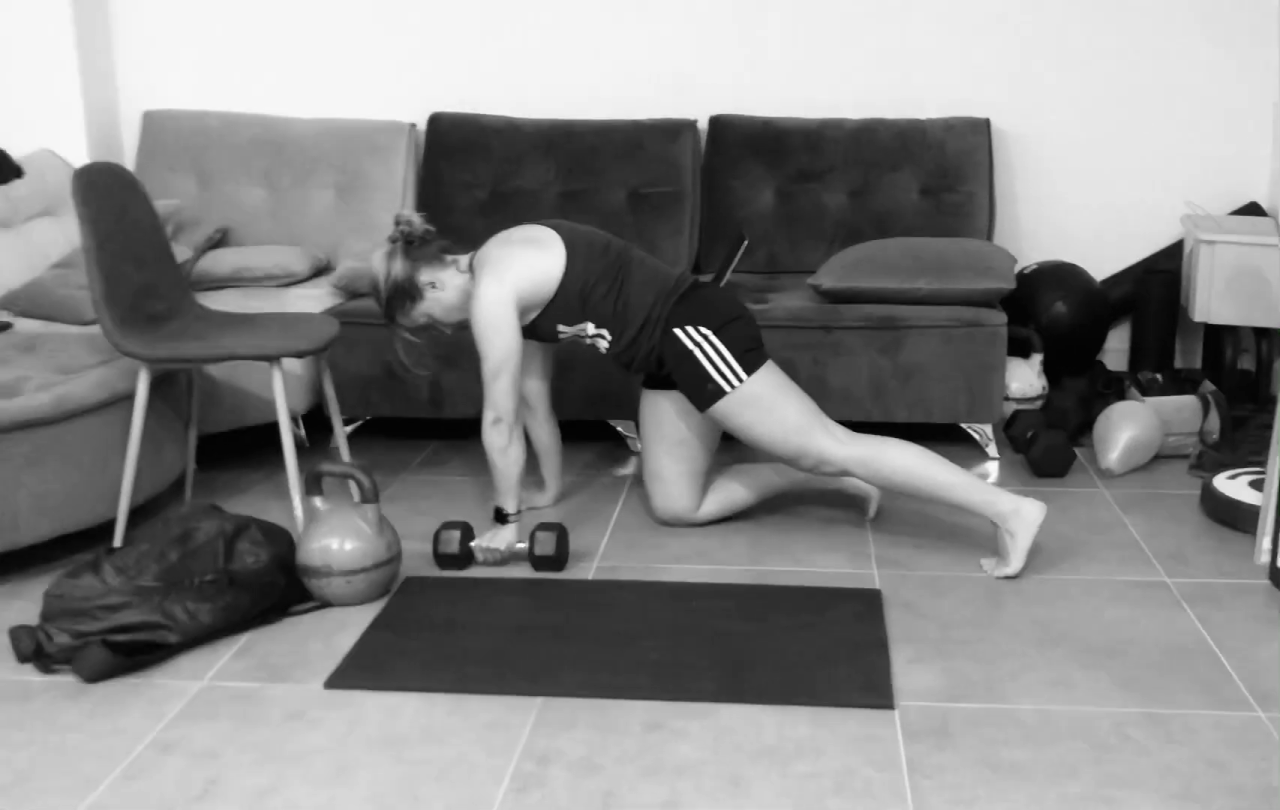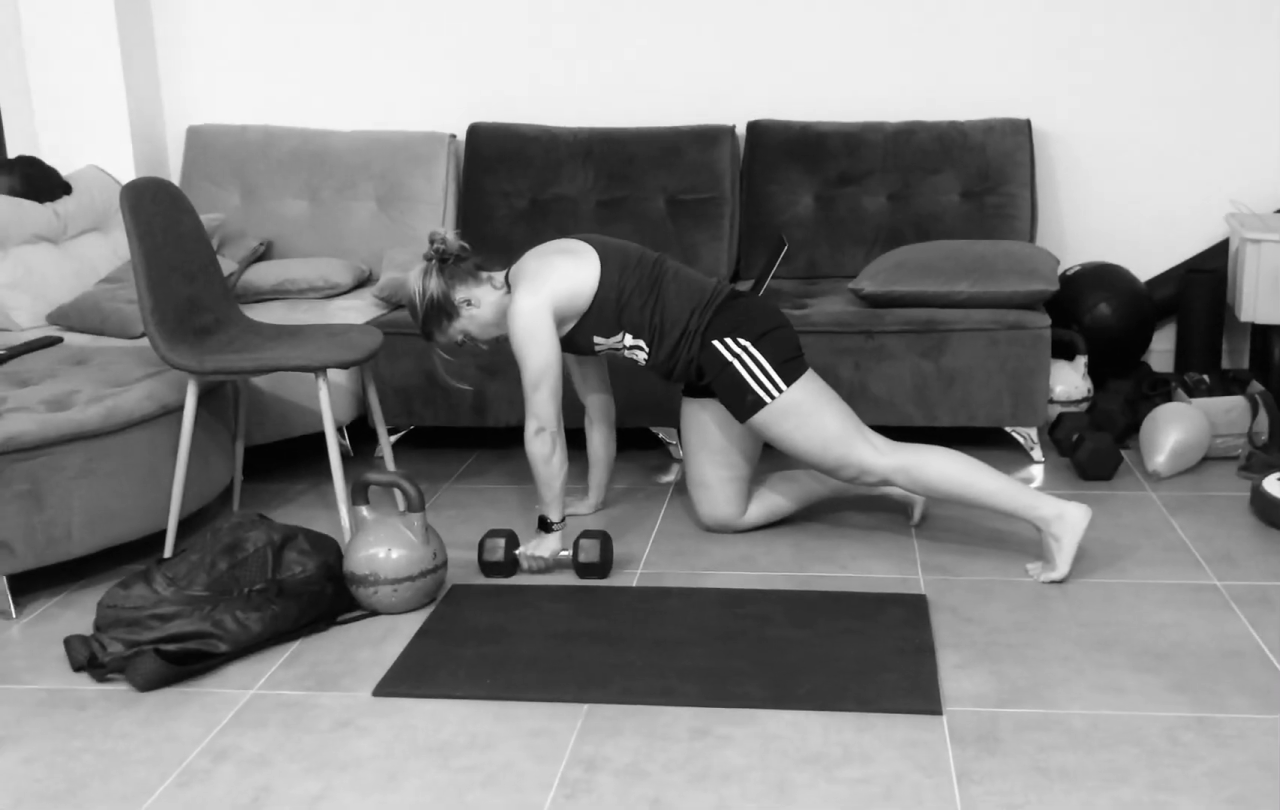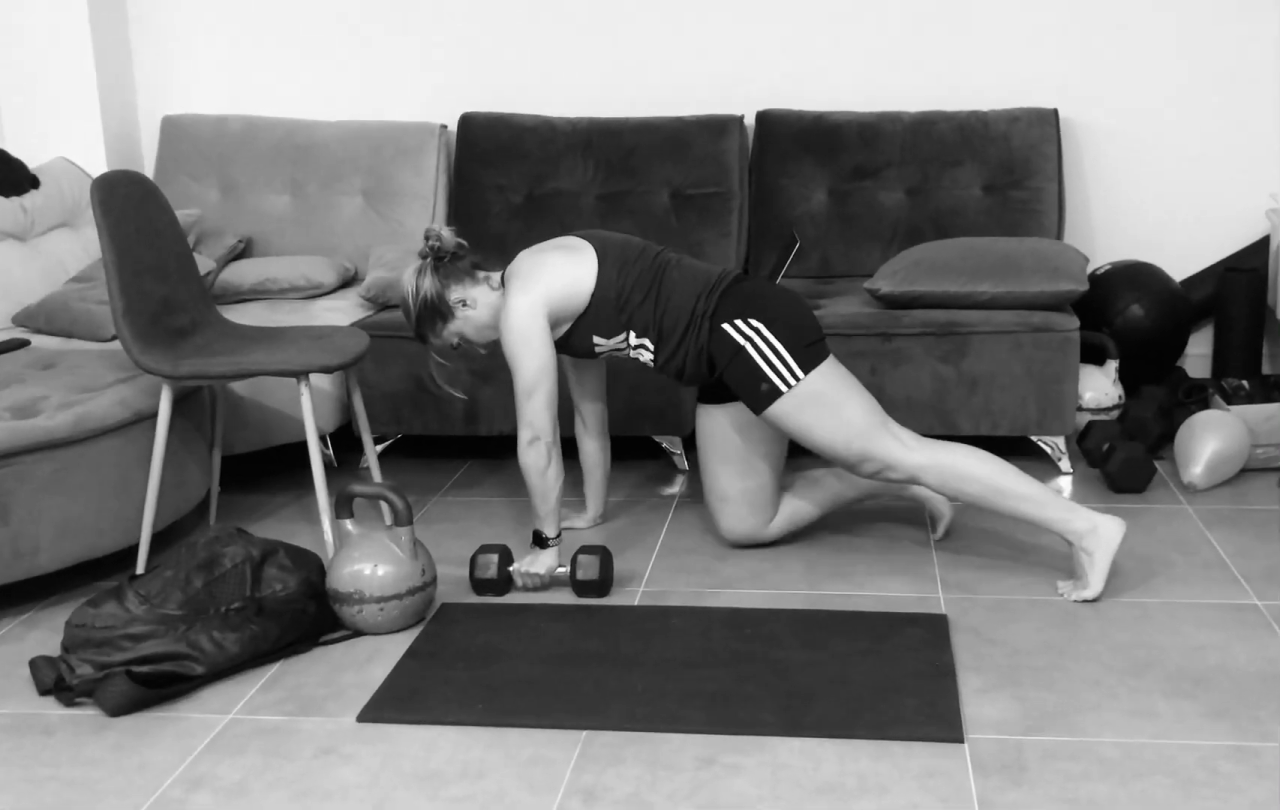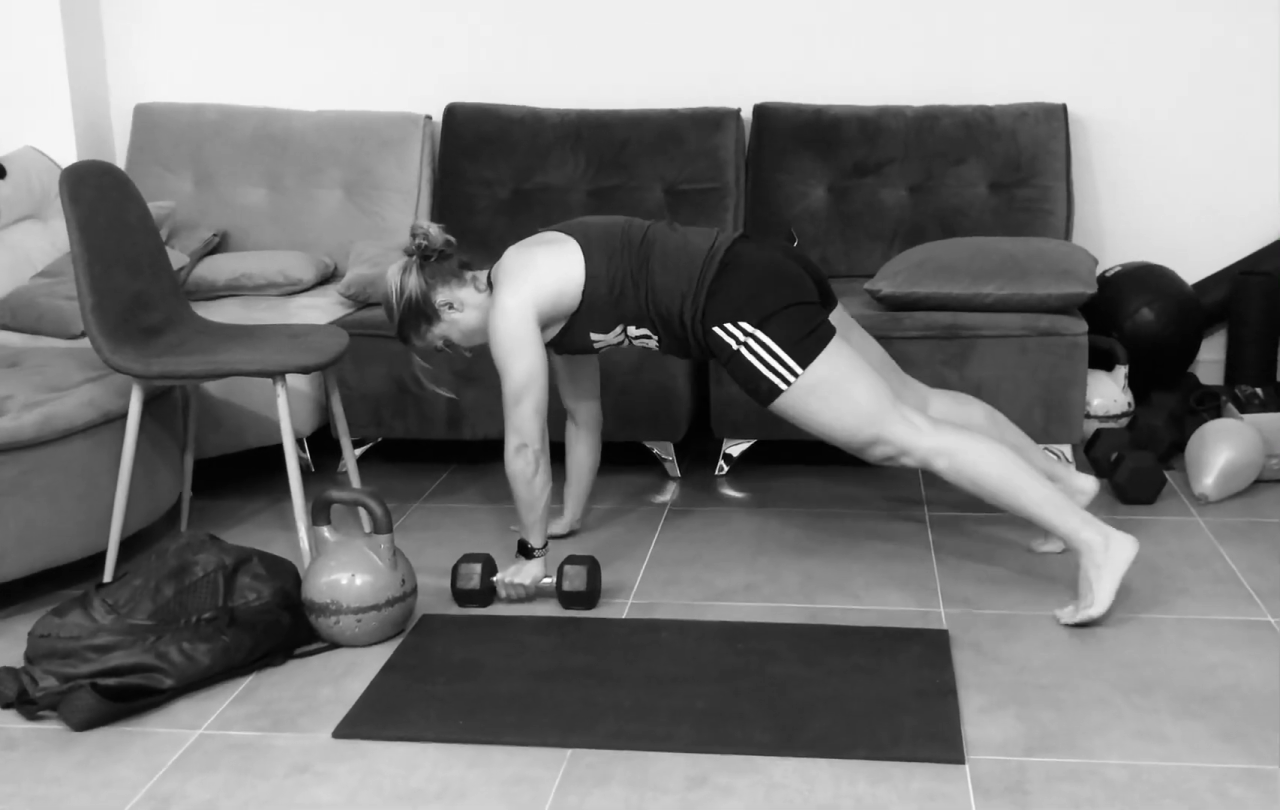
dt=0.7s
person 1, frame 1
left shoulder: (489, 289)
right shoulder: (510, 272)
left elbow: (500, 418)
right elbow: (533, 392)
left wrist: (505, 518)
right wrist: (550, 488)
left hip: (693, 329)
right hip: (674, 346)
left knee: (827, 445)
right knee: (676, 505)
left ankle: (1008, 510)
right ankle: (826, 478)
person 1, frame 2
left shoulder: (526, 301)
right shoulder: (551, 287)
left elbow: (542, 428)
right elbow: (597, 400)
left wrist: (550, 525)
right wrist: (593, 497)
left hip: (733, 340)
right hip: (711, 355)
left knee: (868, 454)
right knee: (722, 513)
left ankle: (1053, 513)
right ankle: (875, 485)
person 1, frame 3
left shoulder: (520, 304)
right shoulder: (552, 294)
left elbow: (537, 437)
right elbow: (589, 408)
left wrist: (544, 540)
right wrist: (591, 511)
left hip: (747, 326)
right hip: (733, 345)
left knee: (891, 450)
right knee: (742, 526)
left ankle: (1086, 526)
right ankle: (906, 479)
person 1, frame 4
left shoulder: (509, 305)
right shoulder: (540, 285)
left elbow: (525, 445)
right elbow: (583, 408)
left wrist: (530, 550)
right wrist: (568, 516)
left hip: (743, 304)
right hip: (760, 270)
left knee: (900, 435)
right knee: (911, 402)
left ankle: (1097, 540)
right ankle: (1068, 484)
